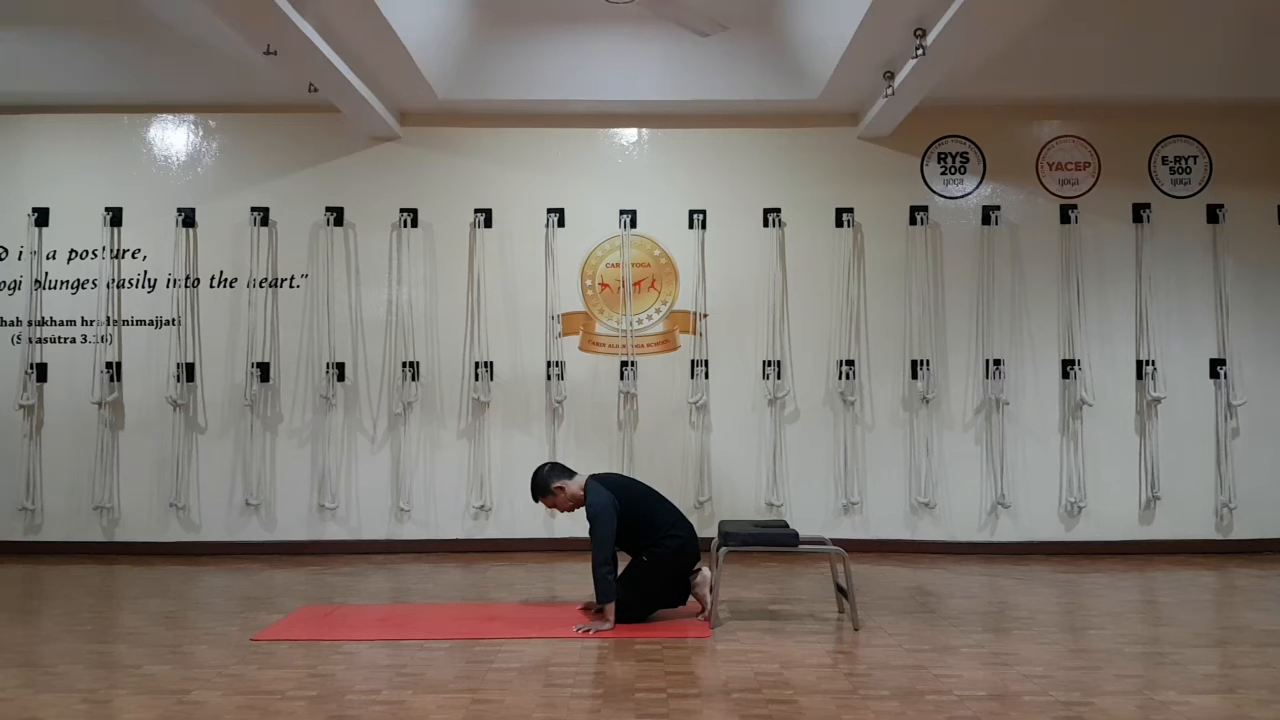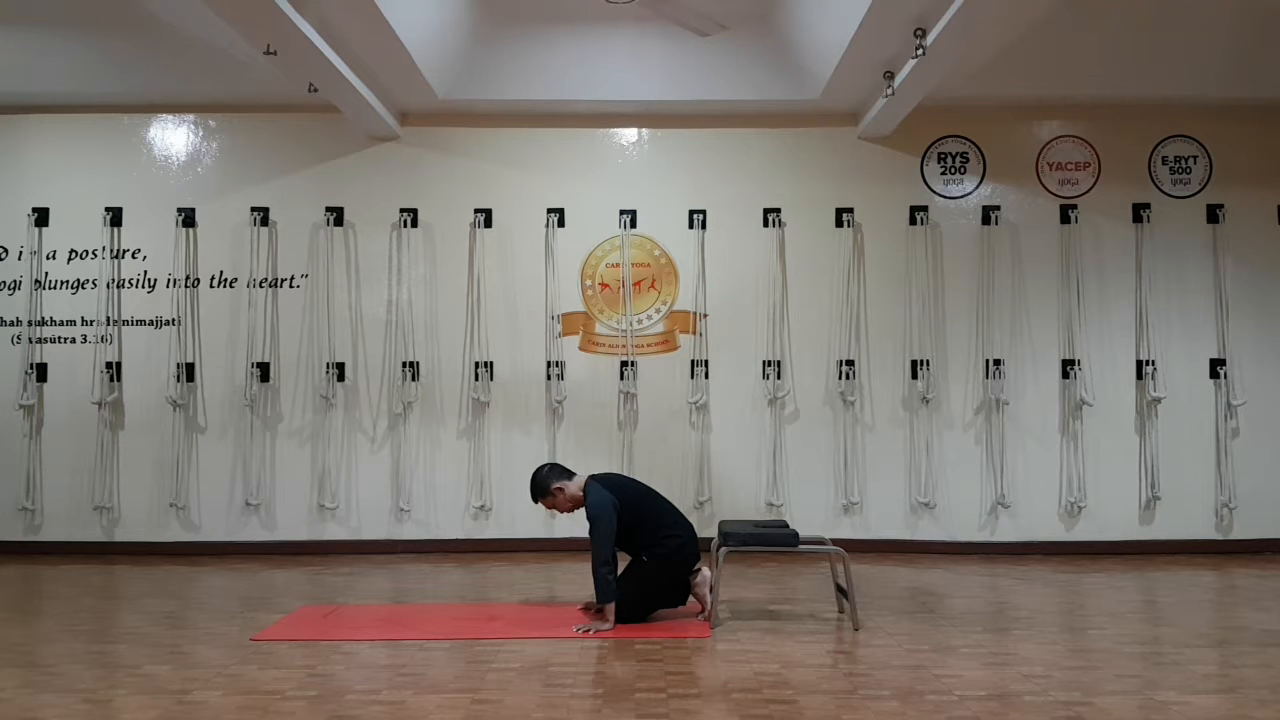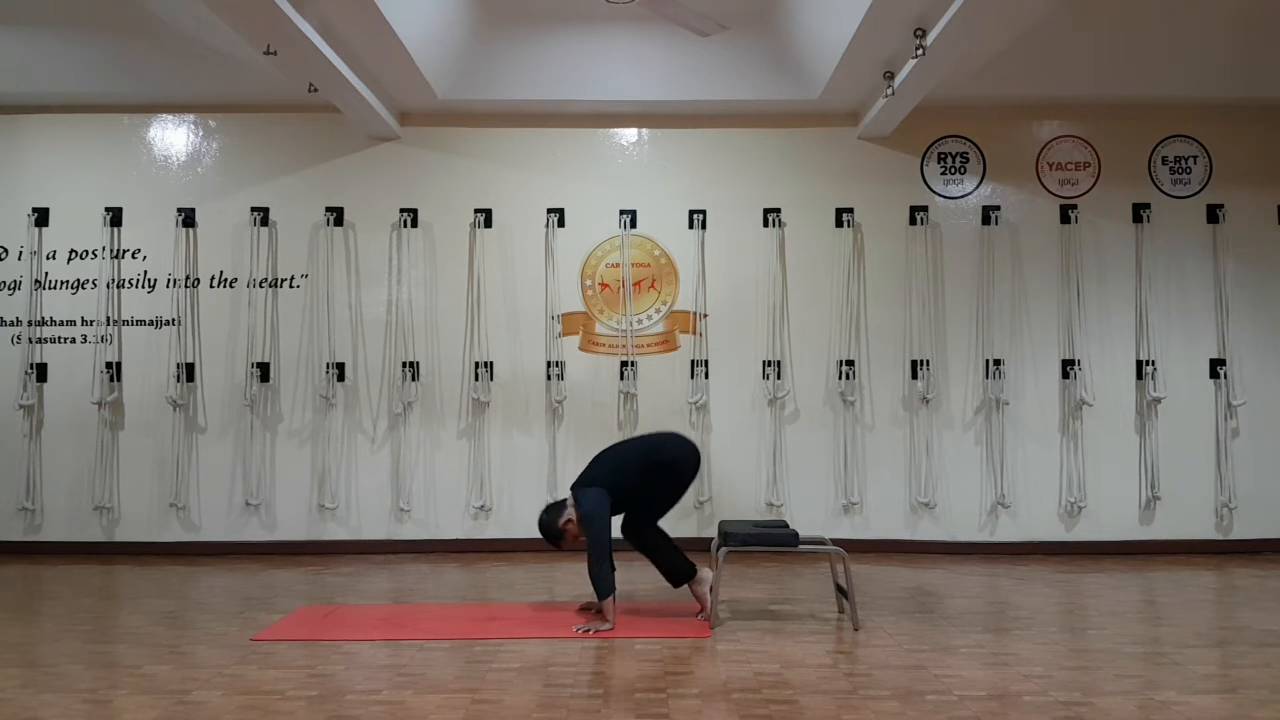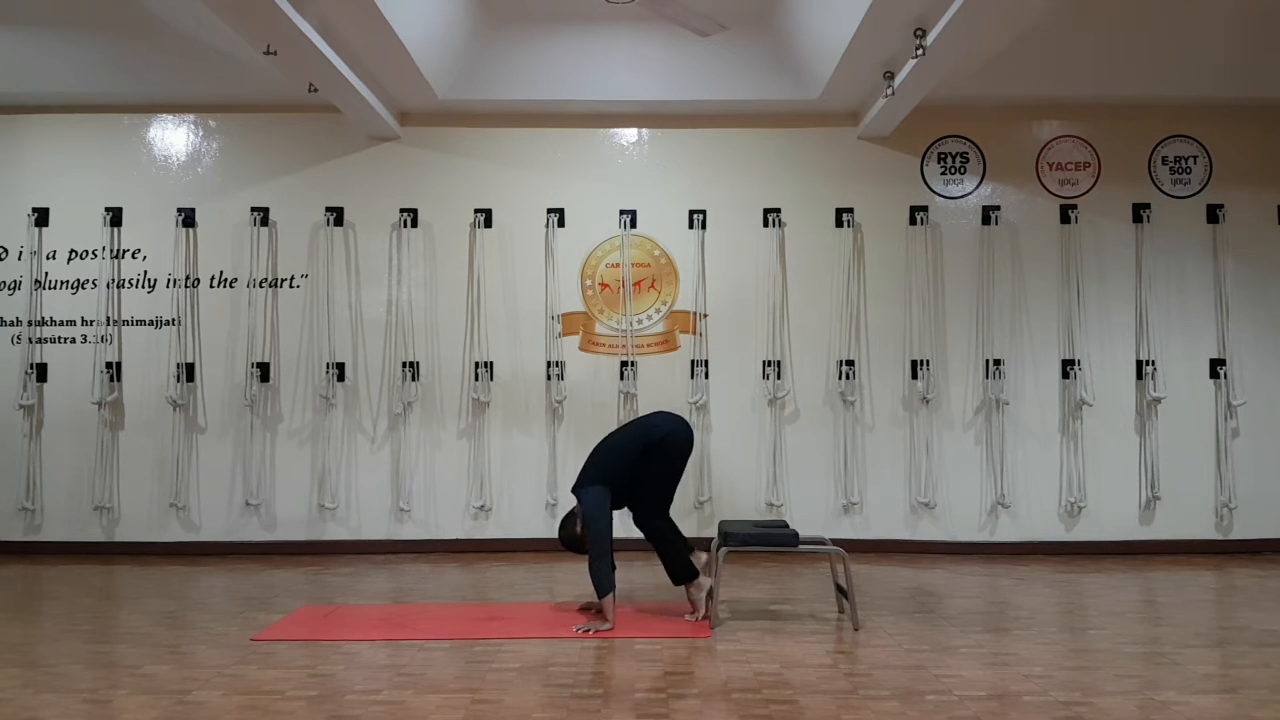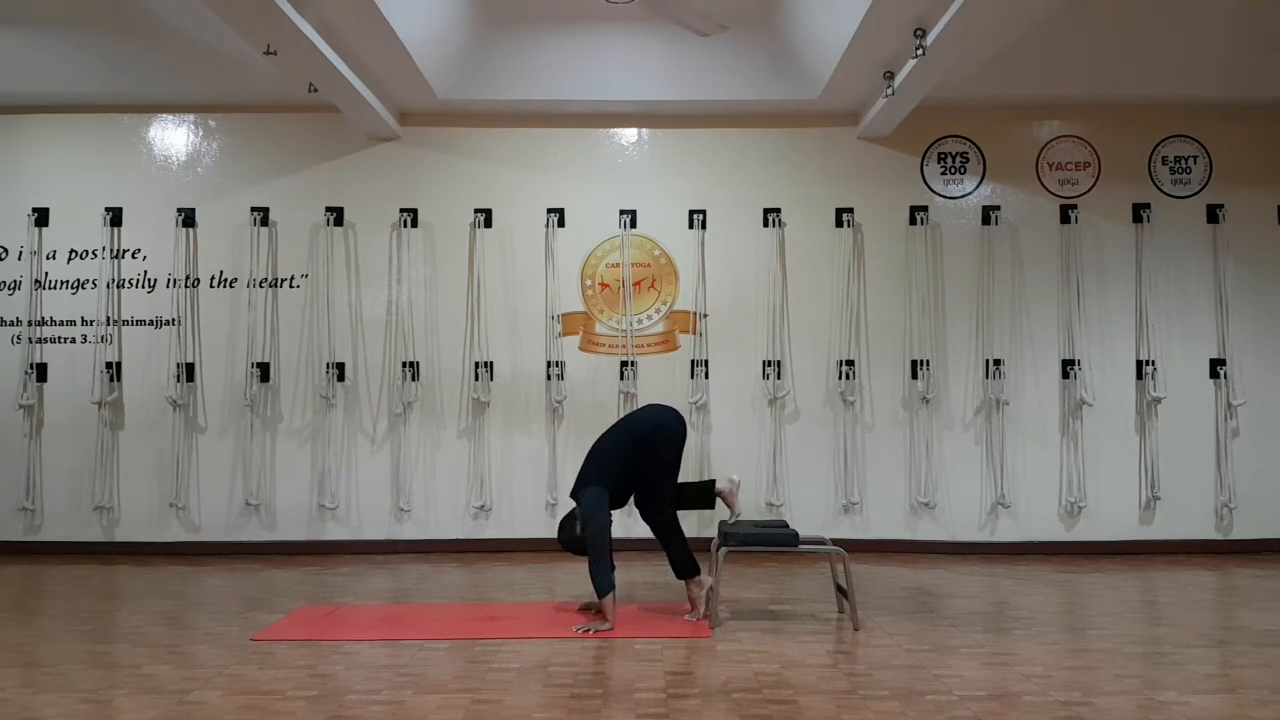
dt=1s
person 1, frame 1
left shoulder: (599, 501)
right shoulder: (598, 488)
left elbow: (602, 559)
right elbow: (607, 552)
left wrist: (608, 619)
right wrist: (605, 600)
left hip: (673, 547)
right hip: (675, 543)
left knee: (623, 609)
right knee: (620, 599)
left ankle: (692, 586)
right ankle: (691, 579)
person 1, frame 2
left shoulder: (598, 501)
right shoulder: (598, 489)
left elbow: (602, 560)
right elbow: (606, 553)
left wrist: (608, 619)
right wrist: (605, 601)
left hip: (673, 548)
right hip: (674, 543)
left knee: (623, 610)
right knee: (622, 597)
left ankle: (692, 584)
right ankle: (692, 578)
person 1, frame 3
left shoulder: (590, 505)
right shoulder: (587, 499)
left elbow: (598, 560)
right elbow: (602, 553)
left wrist: (608, 619)
right wrist: (605, 602)
left hip: (676, 456)
right hip: (667, 454)
left knee: (638, 529)
right knee: (638, 528)
left ankle: (695, 578)
right ankle: (694, 577)
person 1, frame 4
left shoulder: (592, 504)
right shoulder: (594, 498)
left elbow: (599, 559)
right elbow: (603, 552)
left wrist: (608, 619)
right wrist: (605, 603)
left hip: (668, 434)
right hip: (661, 433)
left knee: (649, 517)
right knee: (641, 506)
left ankle: (694, 582)
right ankle: (691, 557)
person 1, frame 5
left shoulder: (591, 505)
right shoulder: (592, 500)
left elbow: (599, 559)
right elbow: (603, 551)
left wrist: (608, 619)
right wrist: (606, 603)
left hip: (661, 427)
right hip: (656, 427)
left knee: (656, 512)
right knee: (649, 502)
left ankle: (695, 582)
right ankle: (719, 488)
